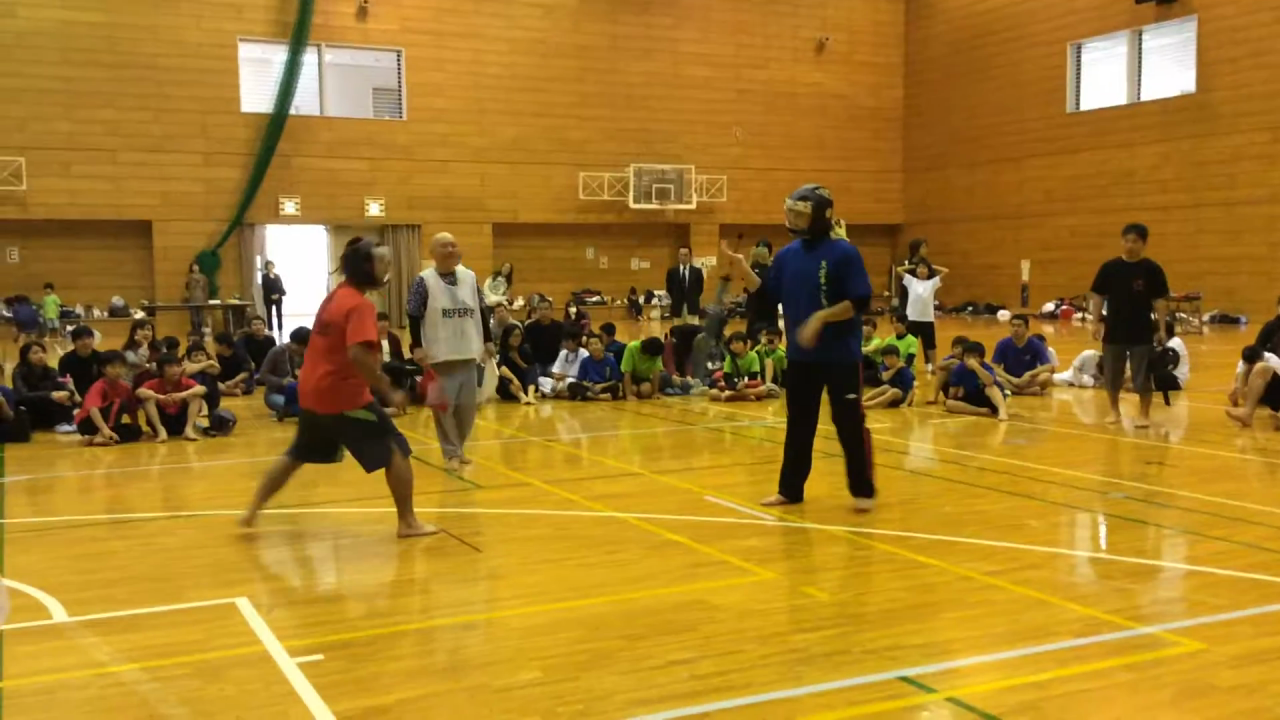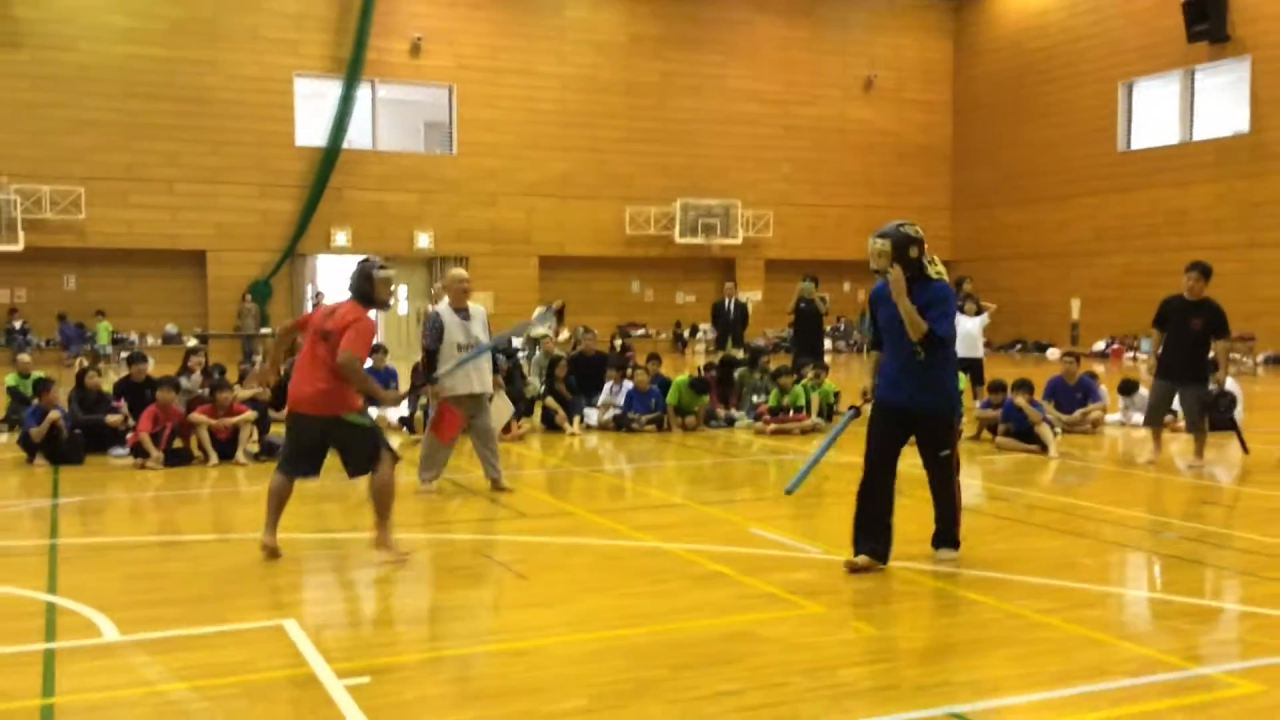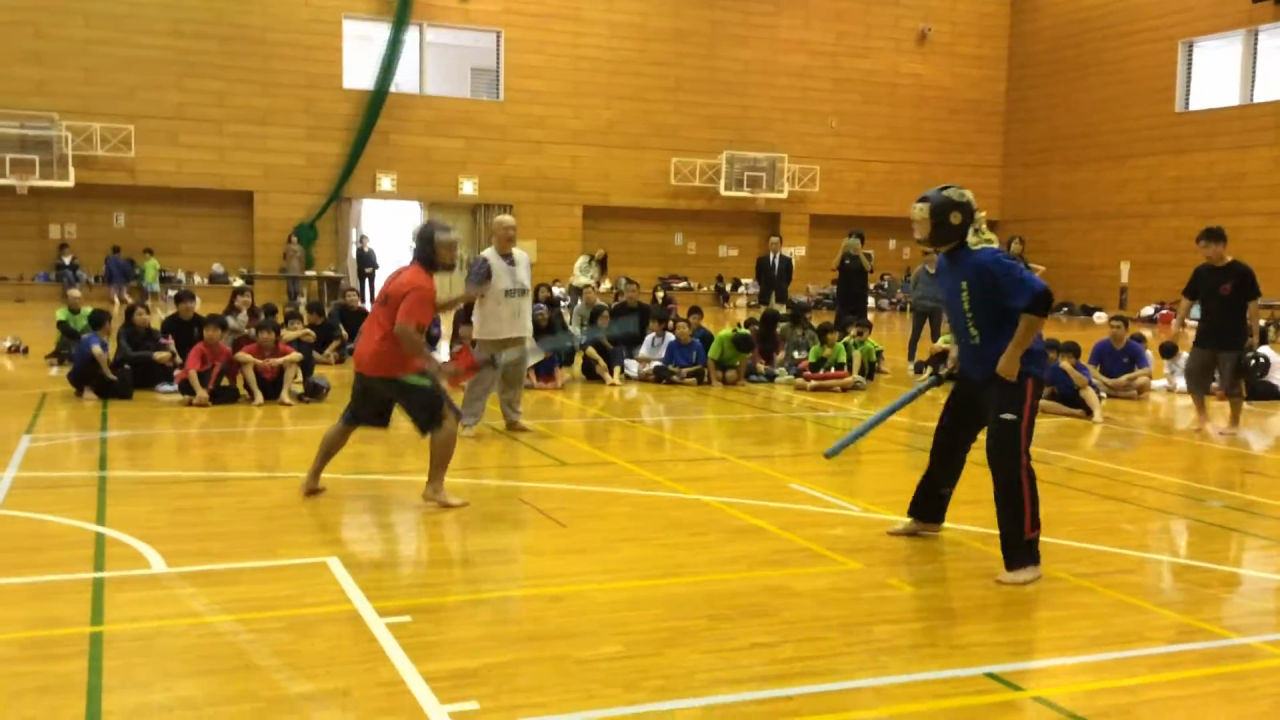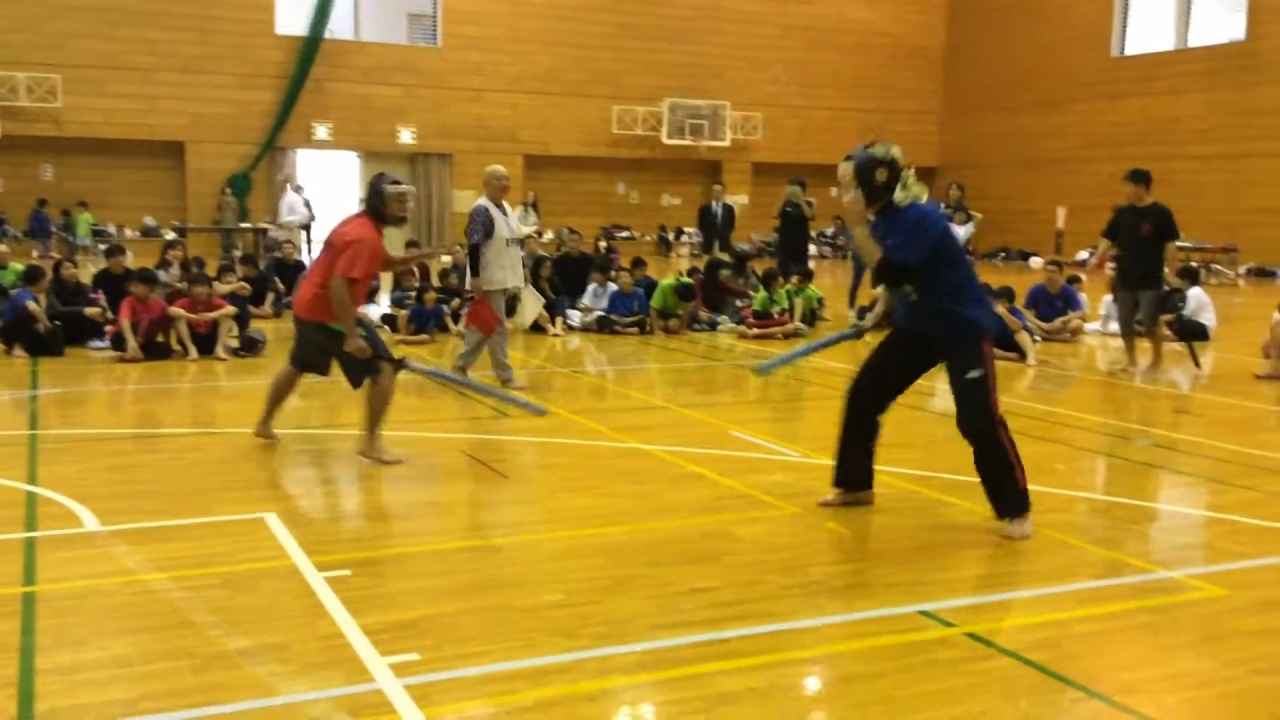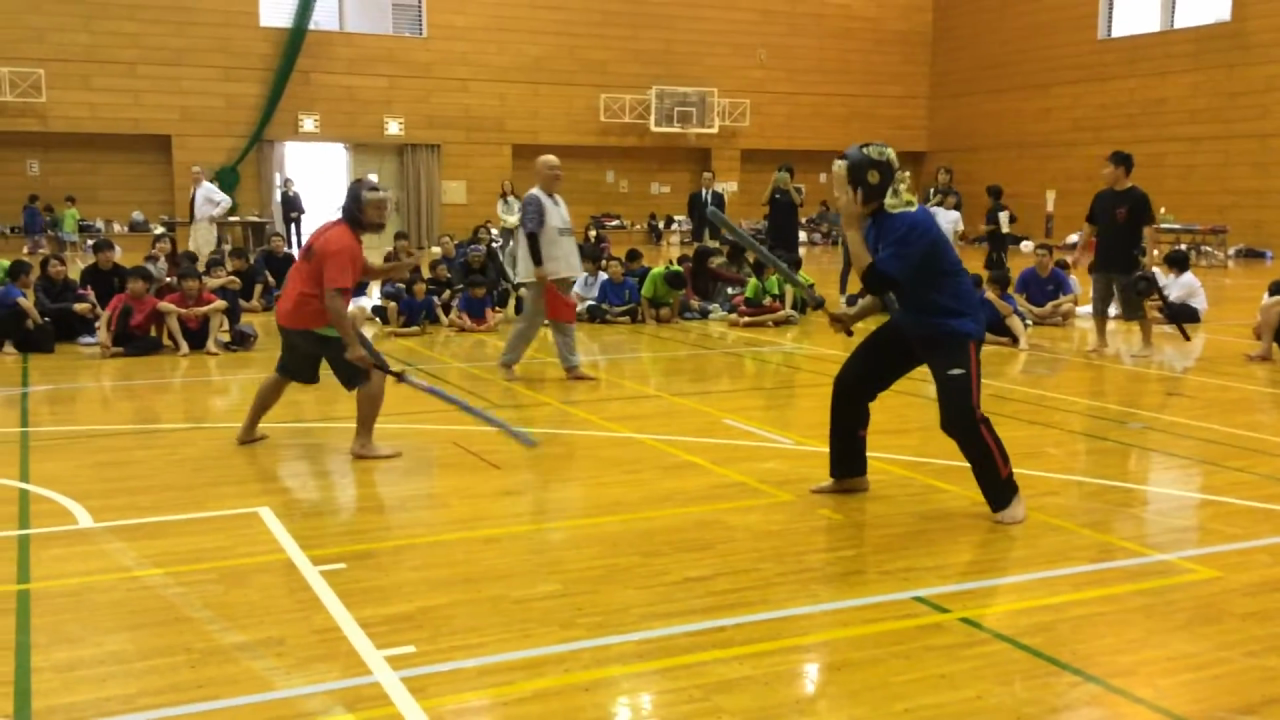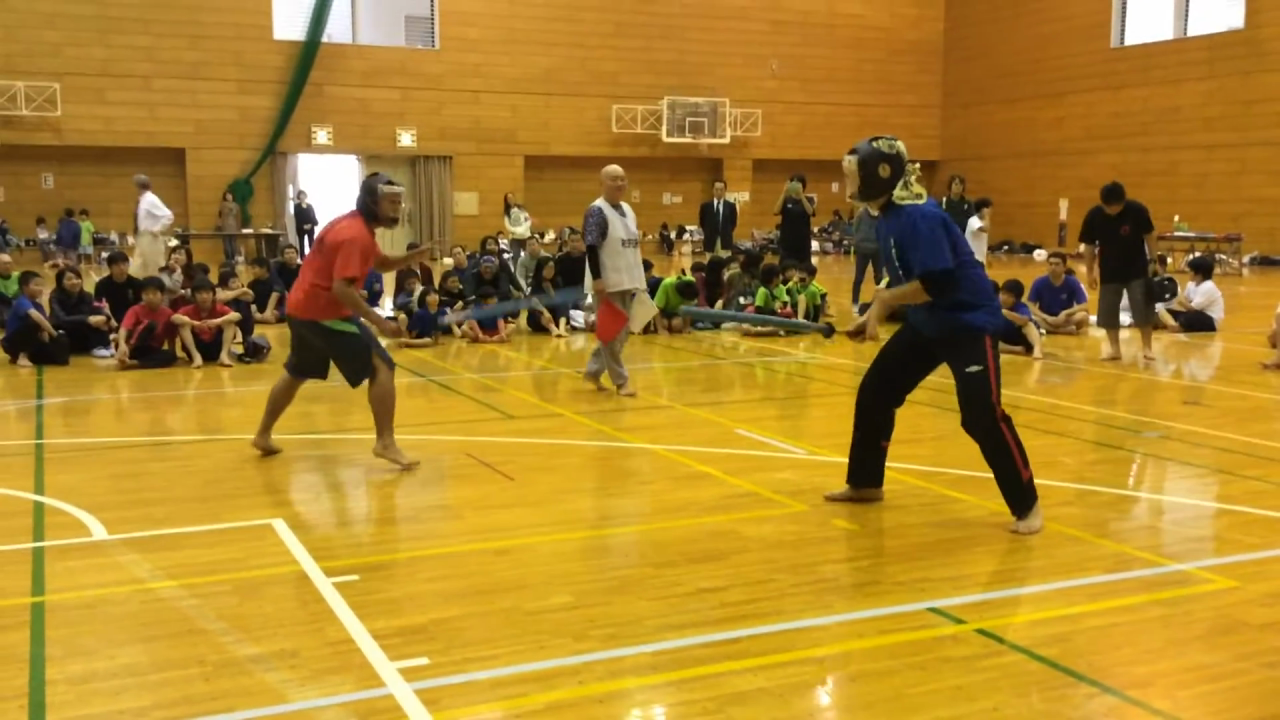
dt=0.7s
person 1, frame 1
left shoulder: (844, 253)
right shoulder: (787, 255)
left elbow: (860, 302)
right elbow: (770, 296)
left wrist: (821, 319)
right wrist: (742, 268)
left hip: (841, 353)
right hip: (801, 355)
left knee: (850, 422)
right knee: (798, 424)
left ankle: (864, 490)
right ankle: (790, 489)
person 1, frame 2
left shoulder: (939, 292)
right shoulder: (878, 293)
left elbow: (929, 340)
left wrist: (903, 299)
right wrist: (871, 378)
left hip: (936, 399)
right hip: (890, 397)
left knee: (942, 474)
right knee: (876, 472)
left ankle: (946, 540)
right ankle: (871, 550)
person 1, frame 3
left shoulder: (988, 261)
right shoulder: (945, 264)
left elbow: (1040, 300)
left wrist: (1014, 354)
right wrist: (957, 350)
left hip: (1014, 372)
right hip: (974, 371)
left knee: (1008, 453)
right knee: (947, 441)
left ankle: (1024, 558)
right ankle: (926, 517)
person 1, frame 4
left shoulder: (919, 219)
right shoulder: (884, 219)
left elbow: (890, 274)
left wrist: (858, 228)
left hip: (963, 326)
right hip: (916, 326)
left knee: (979, 416)
right knee: (863, 393)
left ankle: (1015, 508)
right ankle: (855, 485)
person 1, frame 5
left shoulder: (911, 223)
right shoulder: (878, 222)
left elbow: (875, 280)
left wrist: (852, 229)
right wrist: (853, 315)
left hip: (953, 327)
right hip: (909, 324)
left knee: (961, 416)
right knee: (849, 386)
left ankle: (1007, 497)
right ankle: (849, 475)
person 1, frame 6
left shoulder: (920, 217)
right shoulder: (890, 217)
left elbow: (936, 282)
left wrist: (883, 300)
right wrist: (871, 317)
left hip: (968, 323)
right hip: (925, 324)
left knee: (983, 416)
right knee: (873, 393)
left ankle: (1027, 505)
right ankle: (865, 483)
person 2, frame 1
left shoulder: (334, 297)
right shoulder: (361, 306)
right elbow: (358, 354)
right wrist: (389, 392)
left hip: (311, 393)
right hip: (343, 397)
left knee: (297, 456)
right knee: (395, 452)
left ankle: (252, 512)
right ankle: (408, 522)
person 2, frame 2
left shoulder: (326, 310)
right shoulder: (362, 321)
left elbow: (287, 330)
right elbow: (346, 361)
left wrist: (272, 364)
right wrist: (379, 393)
left hip: (301, 401)
right hip: (336, 404)
left knee: (288, 468)
right knee: (383, 460)
left ankle: (270, 533)
right ankle: (383, 535)
person 2, frame 3
left shoulder: (404, 273)
right shoulder: (421, 284)
left elbow: (423, 312)
right elbow: (404, 330)
left wrist: (457, 302)
right wrist: (436, 366)
left hip: (367, 360)
right hip: (396, 365)
left knee: (349, 421)
right knee: (447, 417)
left ankle: (312, 479)
right ankle: (435, 489)
person 2, frame 4
left shoulder: (359, 224)
right shoulder: (364, 236)
left elbow: (385, 264)
right elbow: (338, 285)
left wrist: (417, 257)
right wrist: (350, 335)
left hip: (307, 307)
right hip: (328, 312)
left knee: (298, 365)
right knee: (384, 369)
left ankle: (265, 423)
right ankle: (371, 443)
person 2, frame 5
left shoulder: (338, 231)
right shoulder: (344, 243)
left elbow: (363, 272)
right elbow: (333, 298)
left wrist: (399, 268)
right wrist: (352, 344)
left hip: (290, 314)
right hip: (312, 318)
left knee: (286, 373)
right knee: (374, 370)
left ankle: (249, 429)
right ankle: (363, 442)
person 2, frame 6
left shoulder: (354, 226)
right shoulder: (356, 235)
left elbow: (383, 264)
right elbow: (342, 288)
left wrist: (417, 254)
right wrist: (378, 321)
left hip: (303, 310)
right hip: (325, 314)
left knee: (296, 374)
right knee: (381, 368)
left ankle: (264, 435)
right ankle: (386, 443)
person 3, frame 1
left shoulder: (470, 277)
right shoulder: (424, 281)
left elbow: (480, 312)
right elbow: (415, 316)
left wrist: (488, 341)
right wrist: (417, 347)
left hip: (468, 352)
right hip: (439, 355)
left knee: (468, 406)
right knee: (444, 408)
left ankle: (457, 449)
right ankle: (452, 455)
person 3, frame 2
left shoulder: (480, 312)
right shoulder: (438, 315)
right elbow: (429, 353)
left wrist: (496, 374)
right wrist: (432, 383)
left hip: (477, 386)
right hip: (449, 388)
left knee: (486, 432)
right knee: (440, 433)
left ankle: (496, 478)
right ankle: (427, 477)
person 3, frame 3
left shoulder: (523, 258)
right shoulder: (485, 261)
right elbow: (471, 295)
left wrist: (528, 323)
left hip: (517, 330)
right hip: (491, 332)
left knee: (515, 377)
right knee: (483, 377)
left ankle: (512, 418)
right ankle: (467, 422)
person 3, frame 4
left shoulder: (507, 208)
right shoulder: (481, 211)
left elbow: (514, 243)
right elbow: (474, 247)
left wrist: (521, 270)
right wrist: (475, 278)
left hip: (505, 279)
right hip: (489, 281)
left knee: (482, 327)
right knee: (497, 328)
left ankle: (461, 364)
right ankle: (506, 376)
person 3, frame 5
left shoulder: (559, 200)
right shoulder: (533, 200)
right elbow: (530, 235)
left wrist: (569, 268)
right wrist: (538, 268)
left hip: (563, 270)
right hip: (544, 272)
left knee: (565, 319)
right knee: (531, 319)
left ankle: (572, 366)
right ankle: (507, 362)
person 3, frame 6
left shoulder: (627, 209)
right shoulder: (597, 211)
right elbow: (591, 248)
left wrist: (637, 277)
right wrist: (597, 279)
left hip: (626, 281)
right hip: (608, 283)
left knee: (619, 332)
right knee: (613, 332)
left ankle: (593, 371)
right ankle: (620, 381)
person 4, frame 1
left shoulder: (1152, 269)
right shoulder: (1109, 268)
left elbow: (1160, 300)
right elbow: (1098, 296)
left wrist: (1161, 328)
right wrist: (1097, 321)
left hip: (1142, 333)
right hip: (1114, 332)
left knee: (1142, 375)
right knee: (1111, 374)
left ankle: (1144, 415)
right ankle: (1115, 410)
person 4, frame 2
left shoulder: (1213, 310)
right shoulder: (1170, 303)
left elbow: (1221, 341)
right elbow: (1158, 331)
left wrist: (1222, 370)
right wrist: (1153, 355)
left hip: (1195, 373)
right hip: (1166, 369)
left knee: (1196, 416)
right knee: (1154, 409)
left ankle: (1198, 455)
right ankle: (1156, 447)
person 4, frame 3
left shoulder: (1242, 272)
right shoulder: (1201, 272)
left elbow: (1253, 304)
right elbow: (1188, 299)
left wrist: (1254, 334)
right wrist: (1178, 323)
left hip: (1233, 340)
right hip: (1205, 337)
left knee: (1232, 383)
right knee: (1194, 375)
left ankle: (1234, 422)
right ankle: (1202, 415)
person 4, frame 4
left shoulder: (1161, 213)
right shoulder: (1122, 213)
left elbow: (1171, 245)
right elbow: (1108, 239)
right wrist: (1097, 258)
left hip: (1151, 280)
right hip: (1126, 278)
left knee: (1149, 320)
right knee: (1125, 321)
left ankle: (1156, 359)
right ankle: (1131, 359)
person 4, frame 5
left shoulder: (1138, 197)
right shoulder: (1101, 197)
left elbow: (1148, 228)
right elbow: (1090, 225)
left wrist: (1148, 255)
right wrist: (1079, 249)
left hip: (1128, 263)
right hip: (1102, 261)
left knee: (1134, 304)
right knee: (1099, 303)
left ankle: (1147, 344)
right ankle: (1100, 340)
person 4, frame 6
left shoulder: (1137, 210)
right shoulder: (1093, 216)
left elbow: (1149, 235)
right elbow: (1089, 245)
left wrist: (1153, 261)
right wrist: (1090, 272)
left hip: (1137, 270)
right hip: (1109, 272)
left knee: (1143, 307)
right knee: (1108, 310)
left ankle: (1147, 347)
right ankle: (1114, 348)
